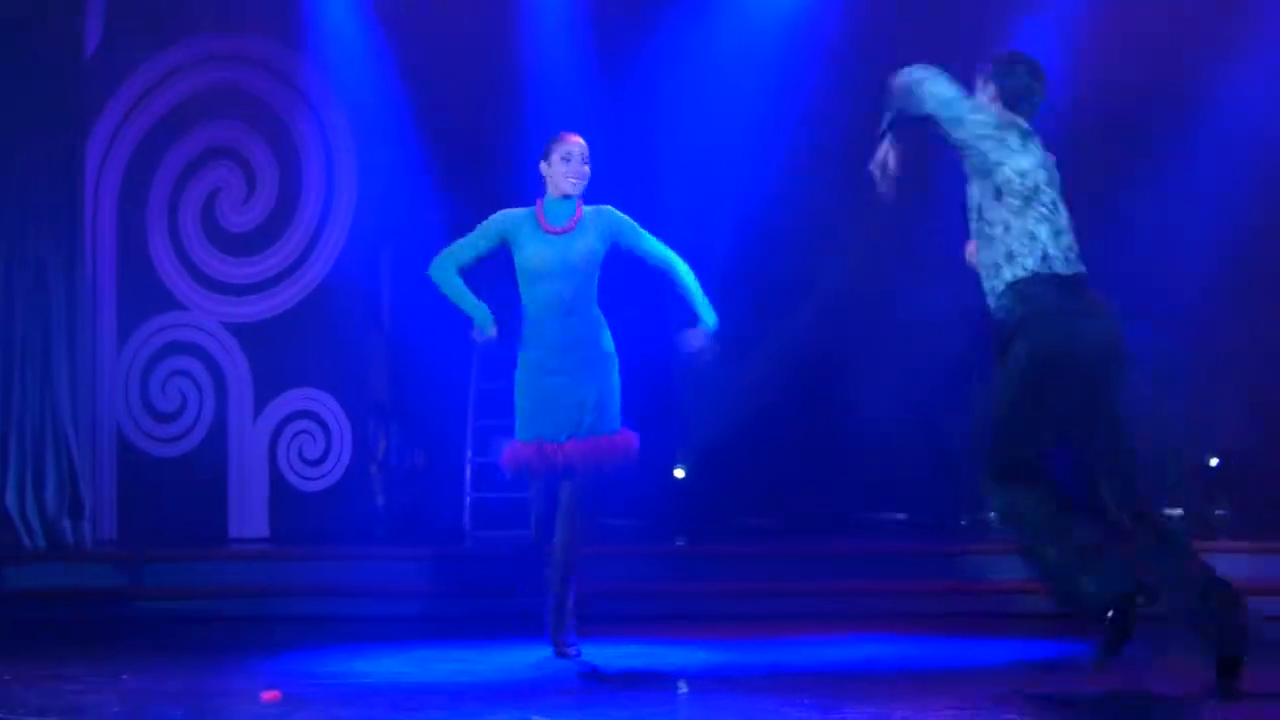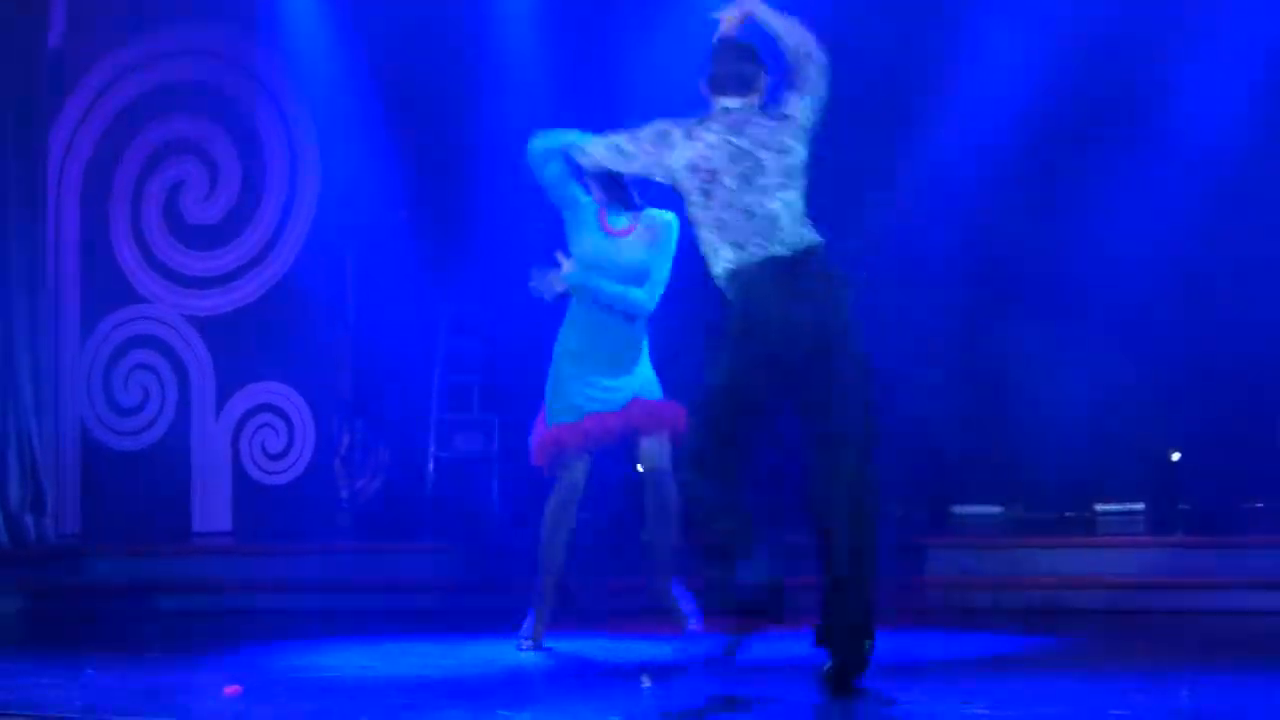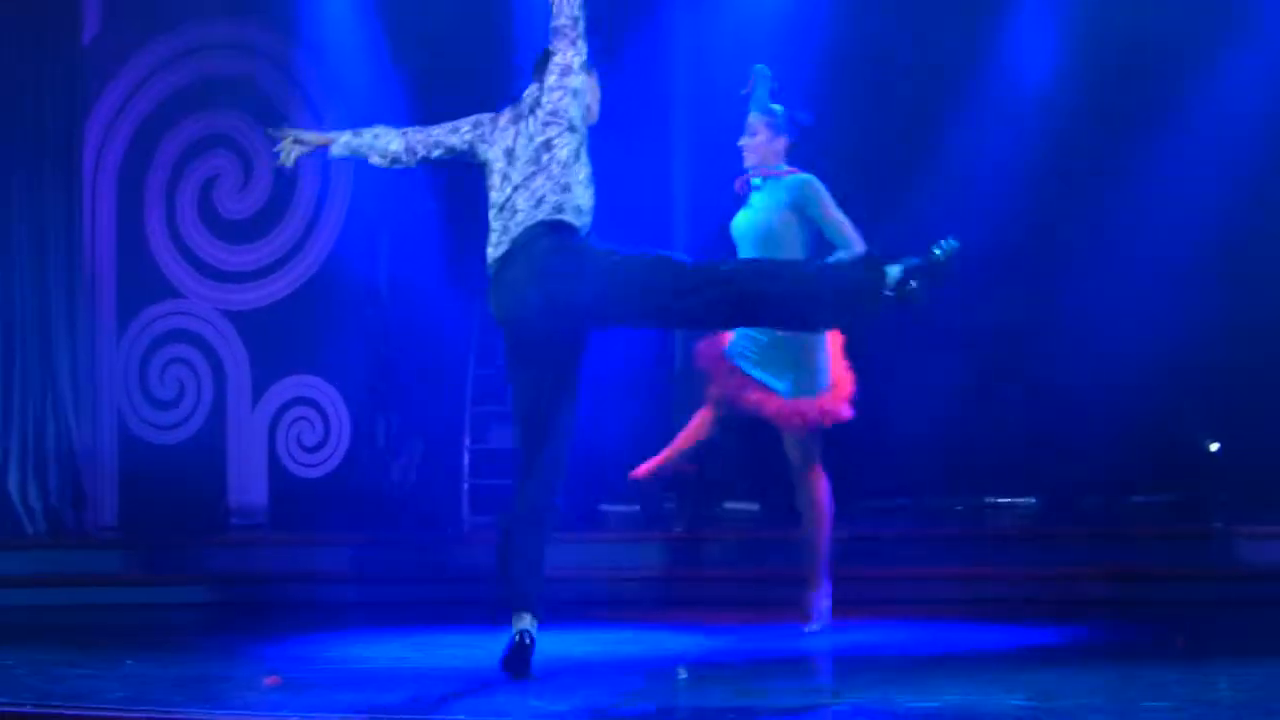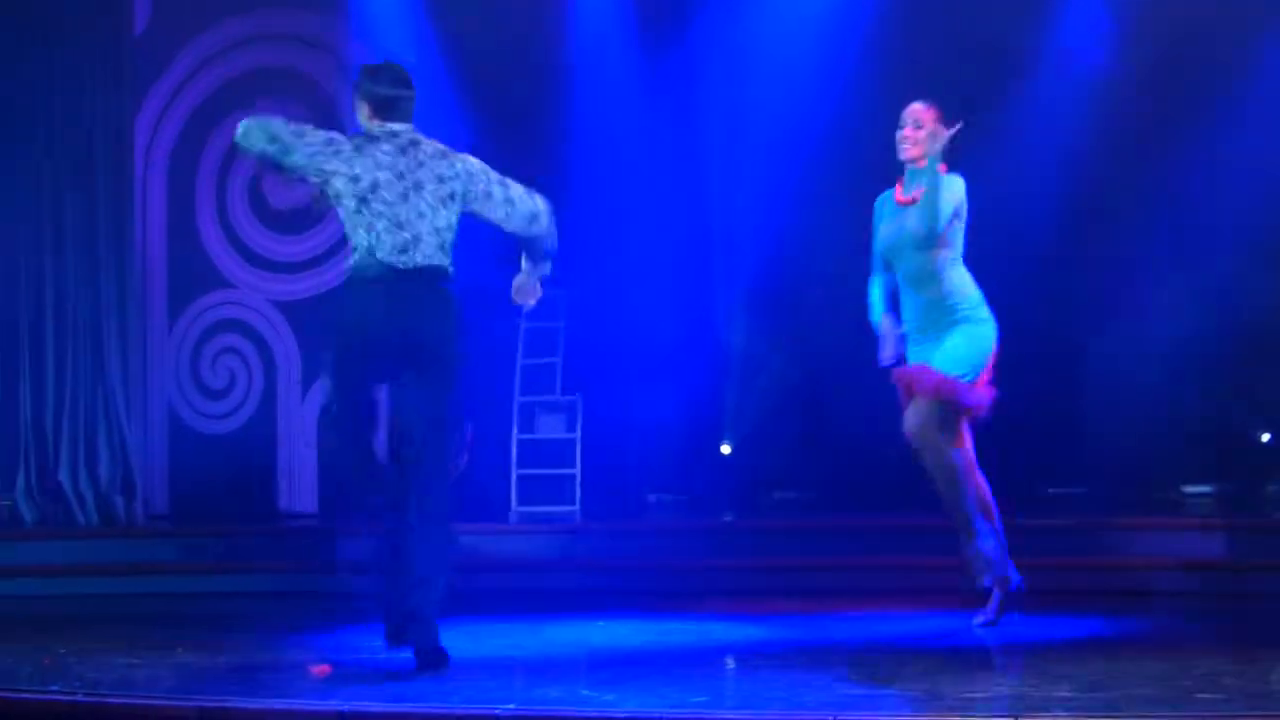
dt=0.5s
person 1, frame 1
left shoulder: (990, 139)
right shoulder: (1031, 154)
left elbow: (925, 87)
left wrist: (890, 131)
left hip: (1046, 330)
right hip: (1083, 323)
left knee: (1010, 477)
right knee: (1118, 485)
left ankle: (1110, 591)
right ankle: (1215, 621)
person 1, frame 2
left shoulder: (676, 140)
right shoulder: (784, 128)
left elbow: (591, 151)
right elbow: (813, 69)
left hip: (760, 311)
right hip: (817, 293)
left knee: (716, 455)
right knee: (842, 473)
left ankle: (751, 570)
right ankle: (847, 646)
person 1, frame 3
left shoulder: (491, 128)
right shoulder: (558, 106)
left elbow: (408, 141)
left wrist: (329, 142)
left hip: (513, 293)
right hip: (558, 264)
left knee: (539, 460)
right knee: (722, 289)
left ankle: (524, 613)
right ankle: (876, 282)
person 1, frame 4
left shoulder: (343, 150)
right shoulder: (456, 168)
left elbow: (254, 135)
right elbow: (534, 214)
left wrist: (275, 140)
right wrist: (532, 269)
left hip: (361, 311)
right hip: (429, 313)
left knee: (350, 431)
right knee: (423, 465)
right ankle: (418, 624)
person 2, frame 1
left shoulder: (606, 221)
right shoulder: (512, 223)
left elbow: (670, 263)
right elbow: (442, 266)
left wrist: (706, 317)
right wrist: (479, 314)
left hip: (593, 367)
right hip: (539, 368)
left knee: (575, 493)
right knee: (549, 487)
left ankle: (560, 609)
right ankle: (557, 595)
person 2, frame 2
left shoulder: (661, 224)
right shoulder: (578, 210)
left elbow: (647, 302)
right elbow: (539, 152)
left wrist: (579, 279)
left hip: (631, 369)
right hip: (577, 368)
left knee: (659, 469)
right knee: (569, 487)
left ankle: (667, 577)
right ankle: (542, 607)
person 2, frame 3
left shoulder: (802, 187)
right shoulder: (757, 189)
left elbow: (855, 251)
right elbow: (766, 125)
right wrist: (760, 91)
left hip: (792, 334)
right hip: (753, 331)
left knee: (803, 459)
left ankle: (818, 586)
person 2, frame 4
left shoulder: (949, 184)
right shoulder: (887, 200)
left elbow: (938, 236)
right elbow: (880, 275)
left wrist: (933, 164)
right wrist: (883, 322)
left hip: (964, 329)
right hip: (923, 339)
left knee: (921, 423)
right knee: (954, 451)
left ankle: (985, 541)
right ankle: (994, 562)
